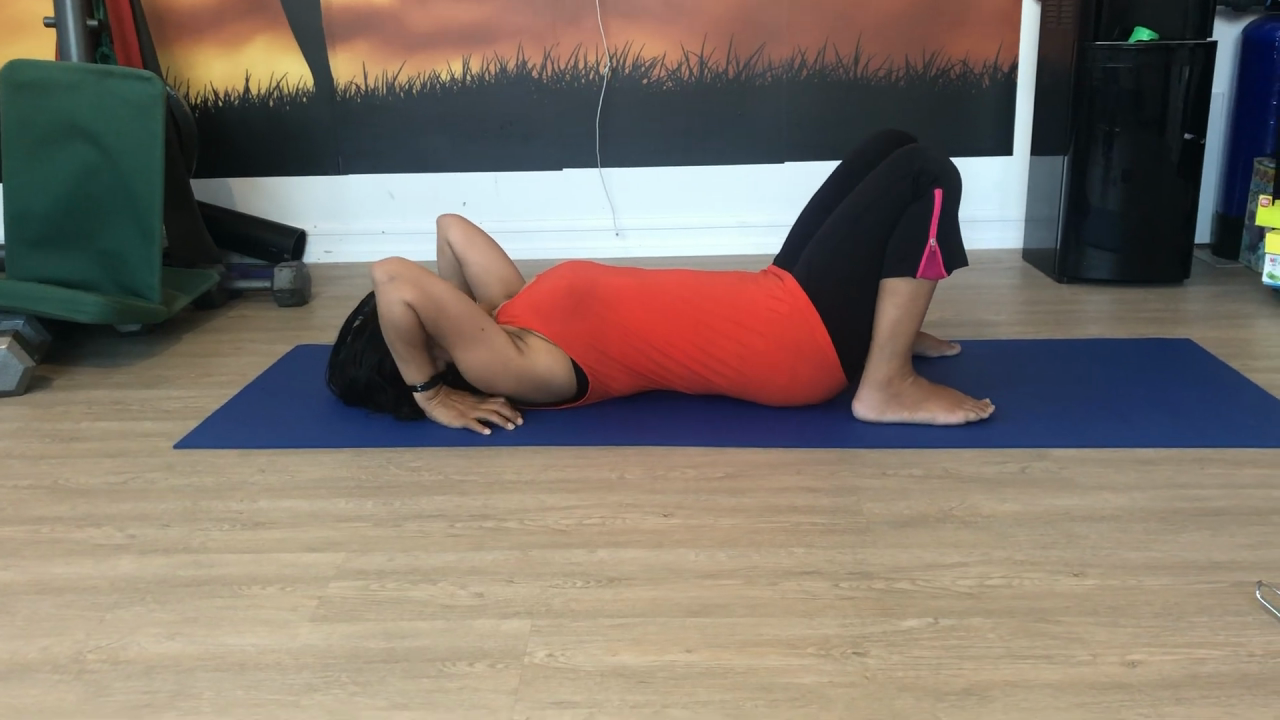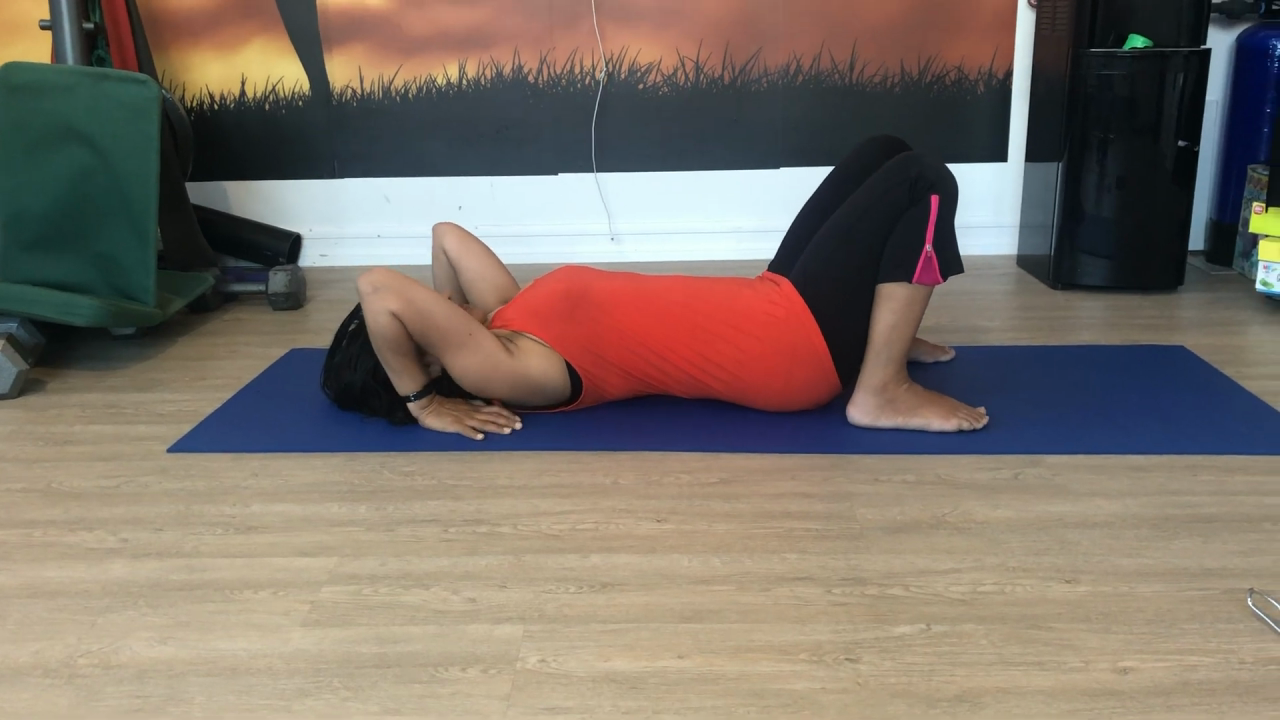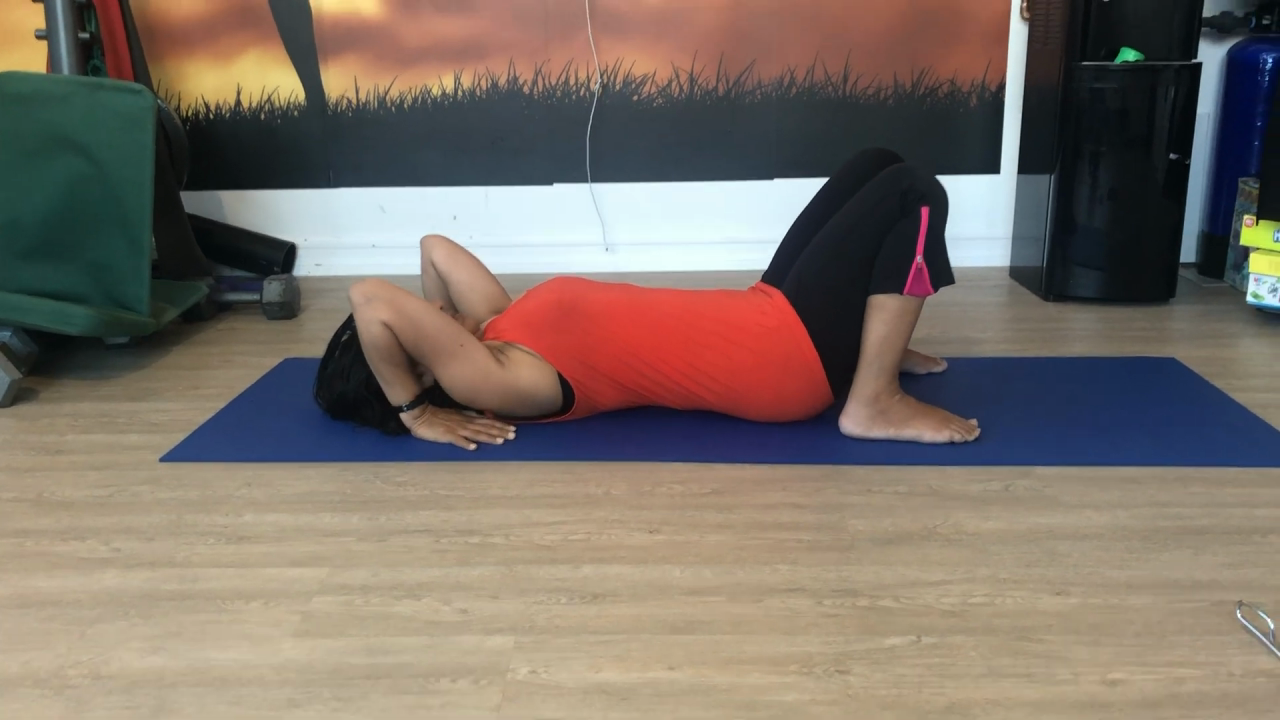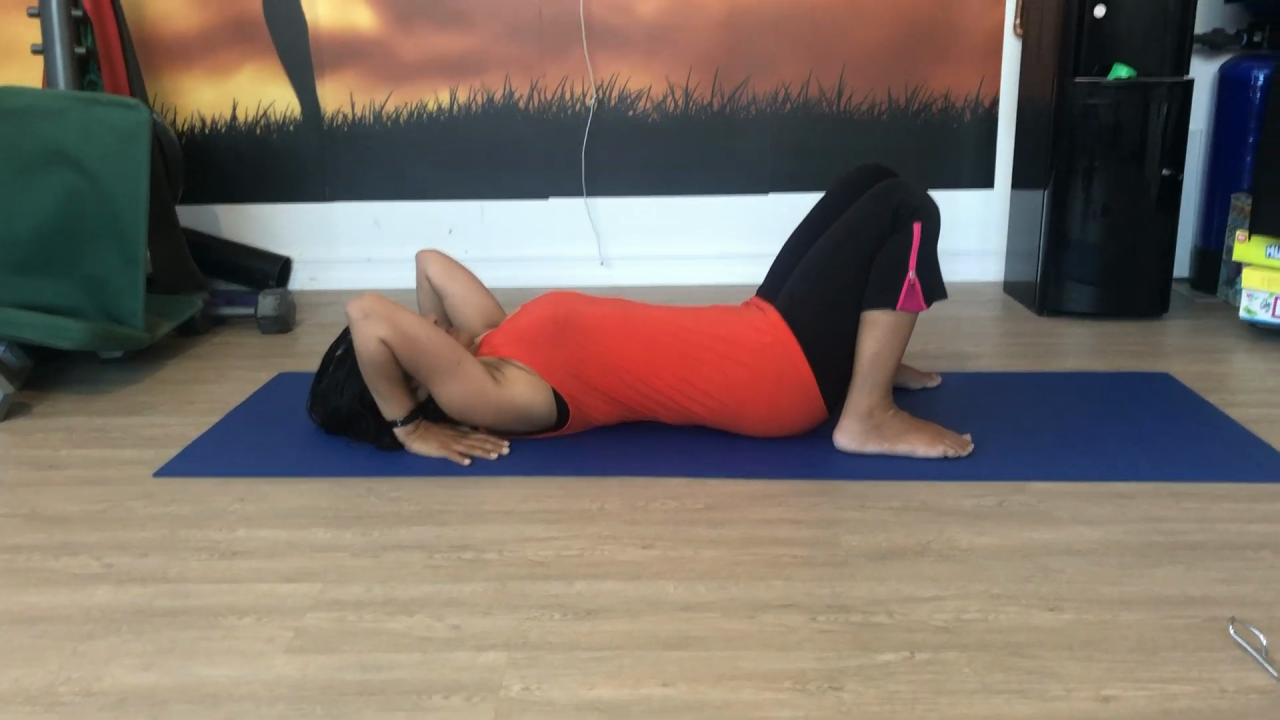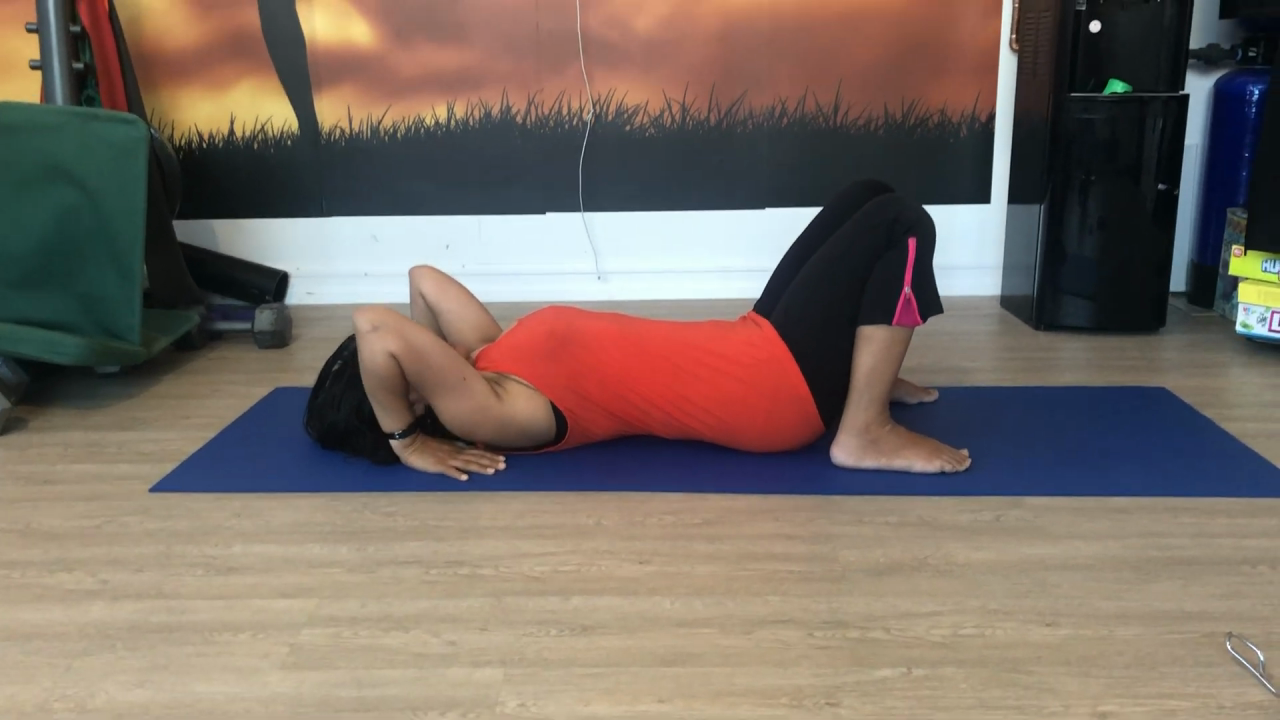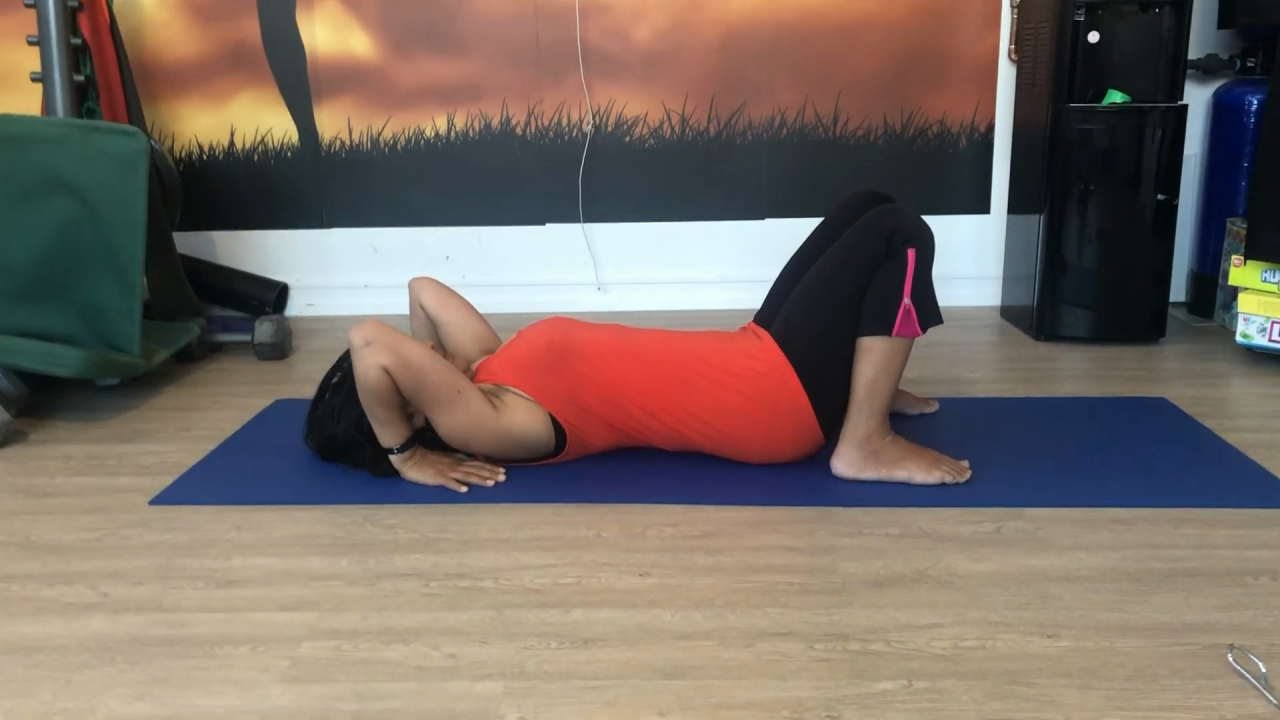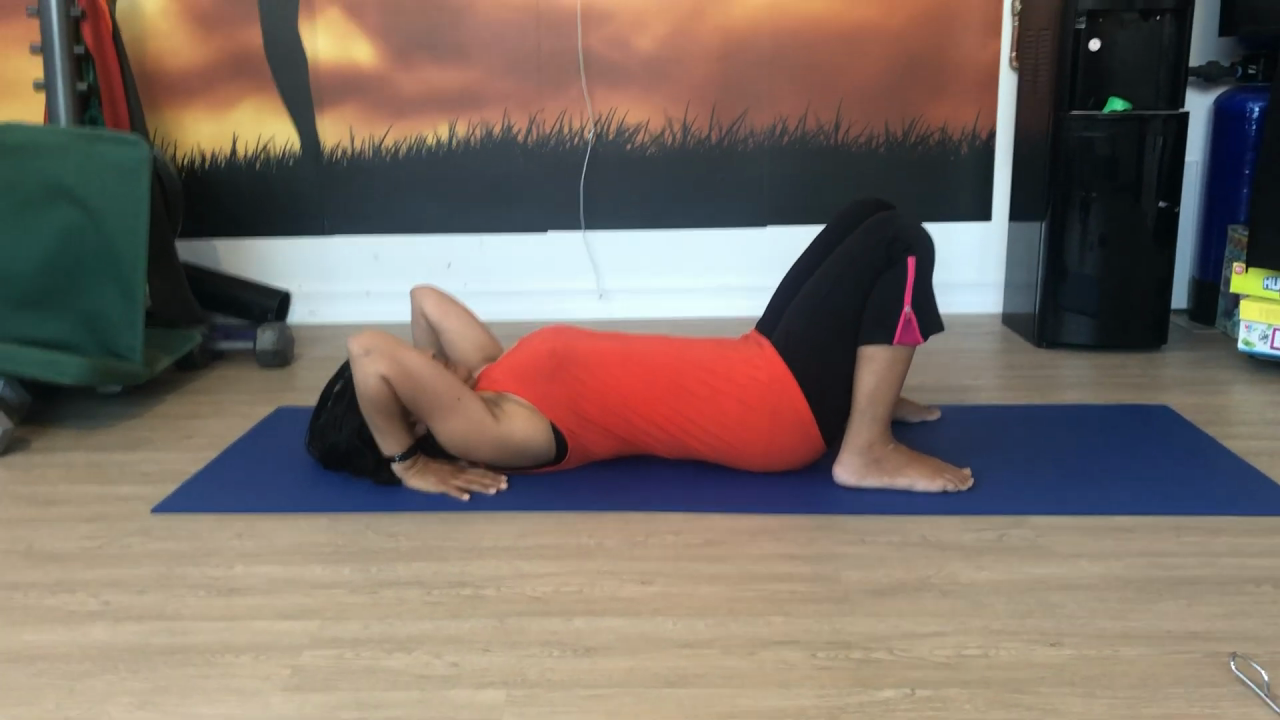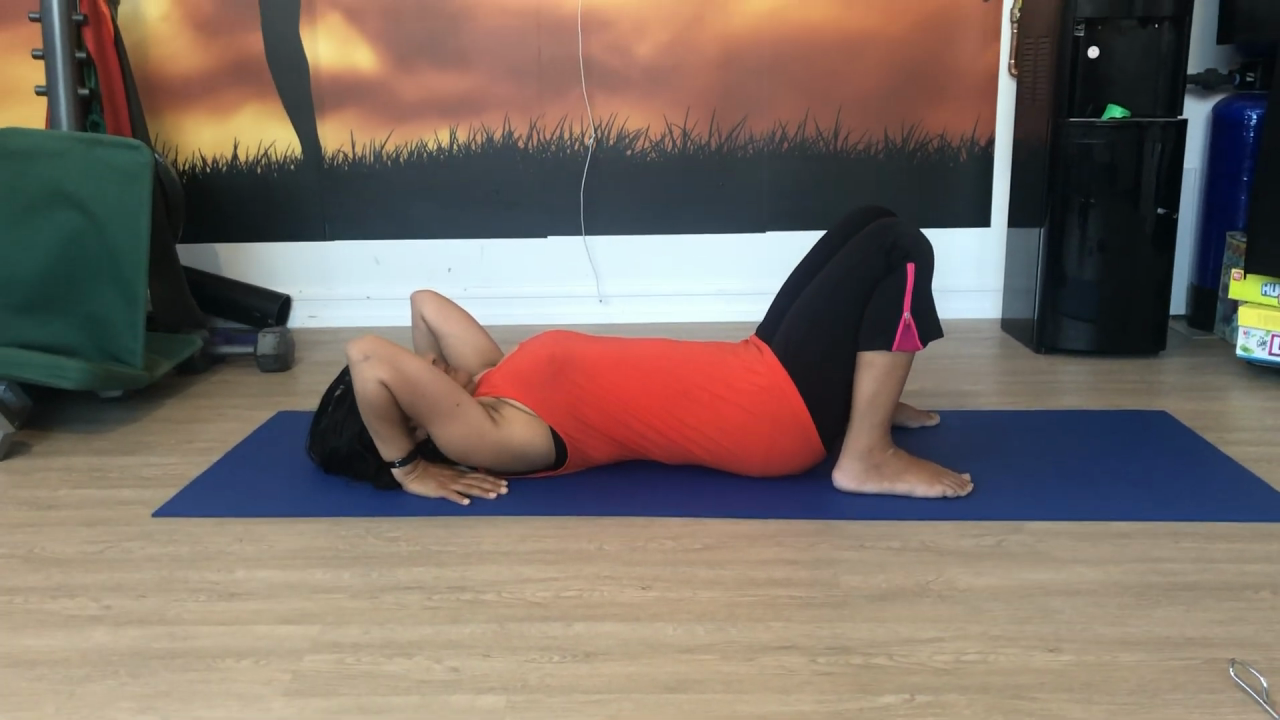
dt=0.2s
person 1, frame 1
left shoulder: (507, 315)
right shoulder: (507, 367)
left elbow: (454, 226)
right wrist: (432, 396)
left hip: (780, 301)
right hip: (799, 347)
left knee: (892, 149)
right knee: (927, 174)
left ankle: (889, 324)
right ankle: (888, 387)
person 1, frame 2
left shoulder: (503, 321)
right shoulder: (498, 371)
left elbow: (448, 234)
right wrist: (424, 404)
left hip: (776, 310)
right hip: (793, 353)
left knee: (886, 154)
right knee: (925, 181)
left ankle: (883, 330)
right ankle: (883, 392)
person 1, frame 3
left shoulder: (493, 332)
right shoulder: (493, 381)
left elbow: (436, 247)
right wrist: (416, 414)
left hip: (768, 320)
right hip: (785, 364)
left knee: (879, 168)
right knee: (915, 194)
left ankle: (875, 343)
right ankle: (875, 403)
person 1, frame 4
left shoulder: (488, 345)
right shoulder: (488, 397)
left elbow: (432, 262)
right wrist: (410, 429)
left hip: (761, 335)
right hip: (778, 378)
left knee: (873, 184)
right knee: (906, 209)
left ankle: (869, 358)
right ankle: (869, 418)
person 1, frame 5
left shoulder: (486, 359)
right shoulder: (487, 412)
left elbow: (423, 277)
right wrist: (409, 444)
left hip: (760, 350)
right hip: (775, 393)
left knee: (870, 199)
right knee: (900, 224)
left ankle: (867, 374)
right ankle: (867, 435)
person 1, frame 6
left shoulder: (485, 370)
right shoulder: (484, 424)
left elbow: (422, 289)
right wrist: (406, 457)
left hip: (757, 362)
right hip: (773, 404)
left knee: (870, 209)
right knee: (900, 234)
left ankle: (867, 386)
right ankle: (866, 445)
person 1, frame 7
left shoulder: (485, 381)
right shoulder: (487, 432)
left elbow: (425, 297)
right wrist: (408, 466)
left hip: (759, 368)
right hip: (777, 411)
left knee: (871, 217)
right knee: (899, 241)
left ankle: (867, 395)
right ankle: (868, 453)
person 1, frame 8
left shoulder: (486, 383)
right shoulder: (485, 437)
left elbow: (425, 302)
right wrist: (408, 470)
left hip: (759, 371)
right hip: (775, 417)
left knee: (871, 225)
right knee: (900, 248)
left ankle: (868, 400)
right ankle: (867, 458)
